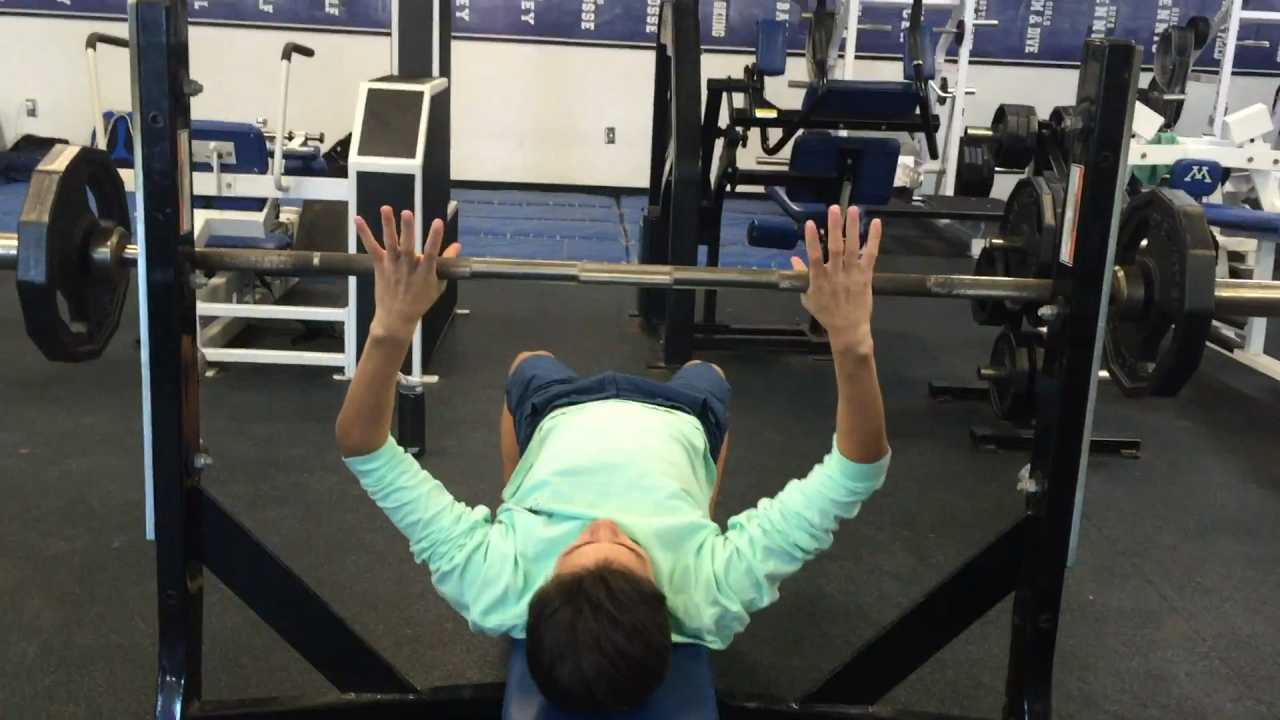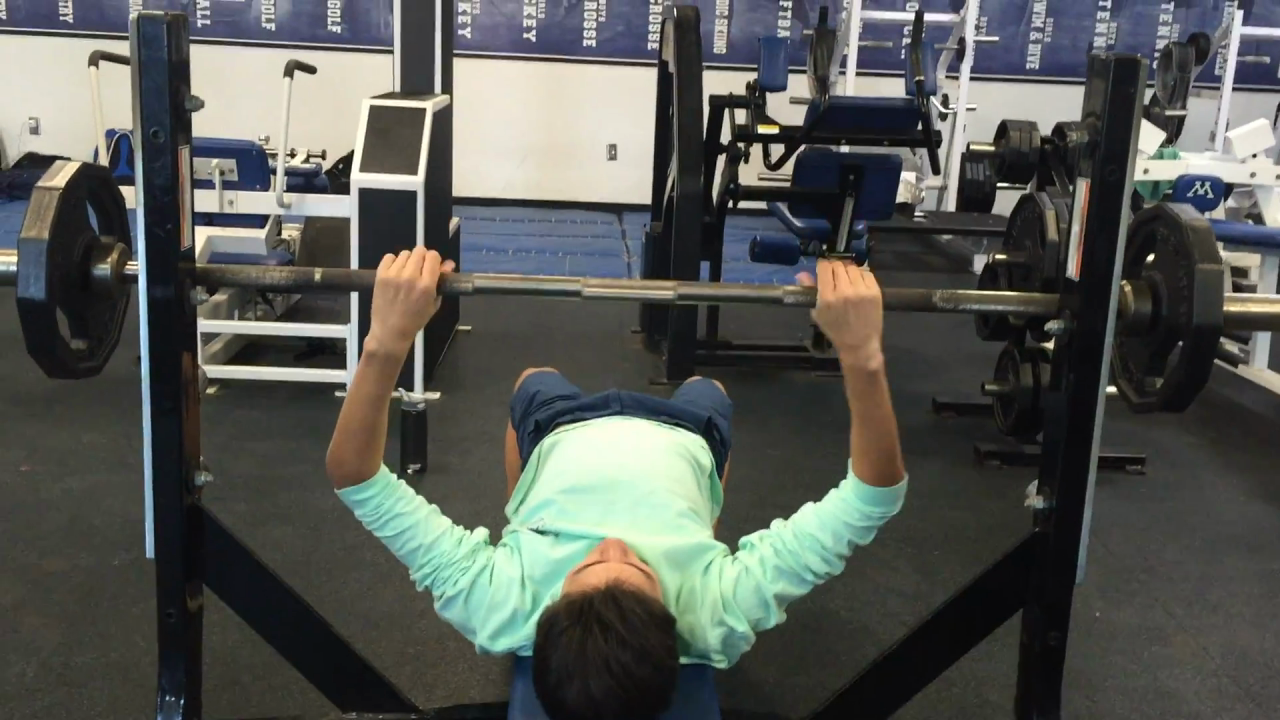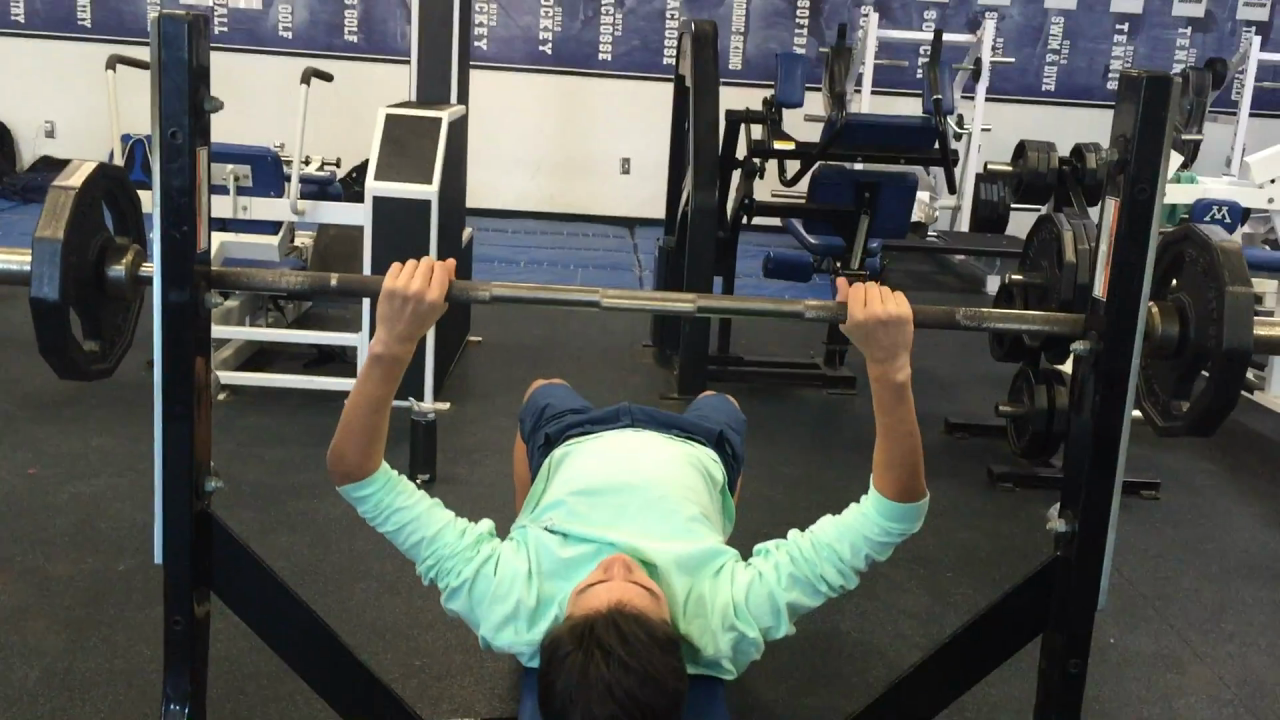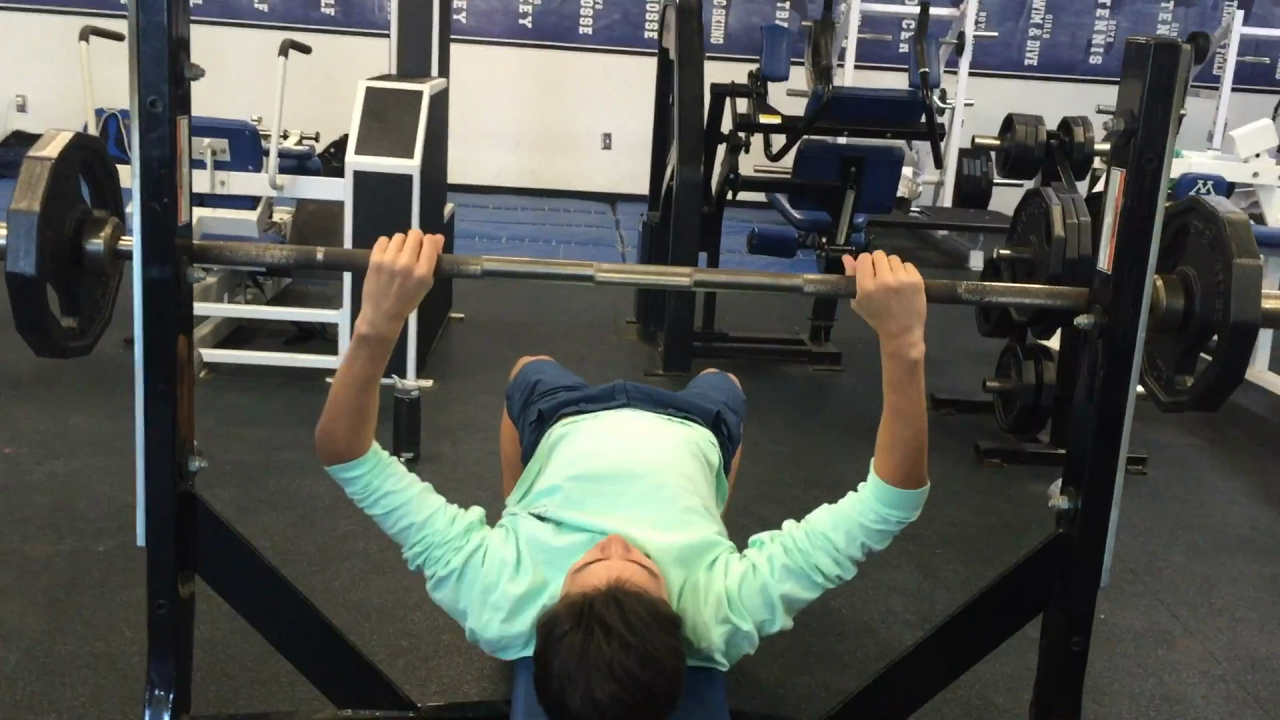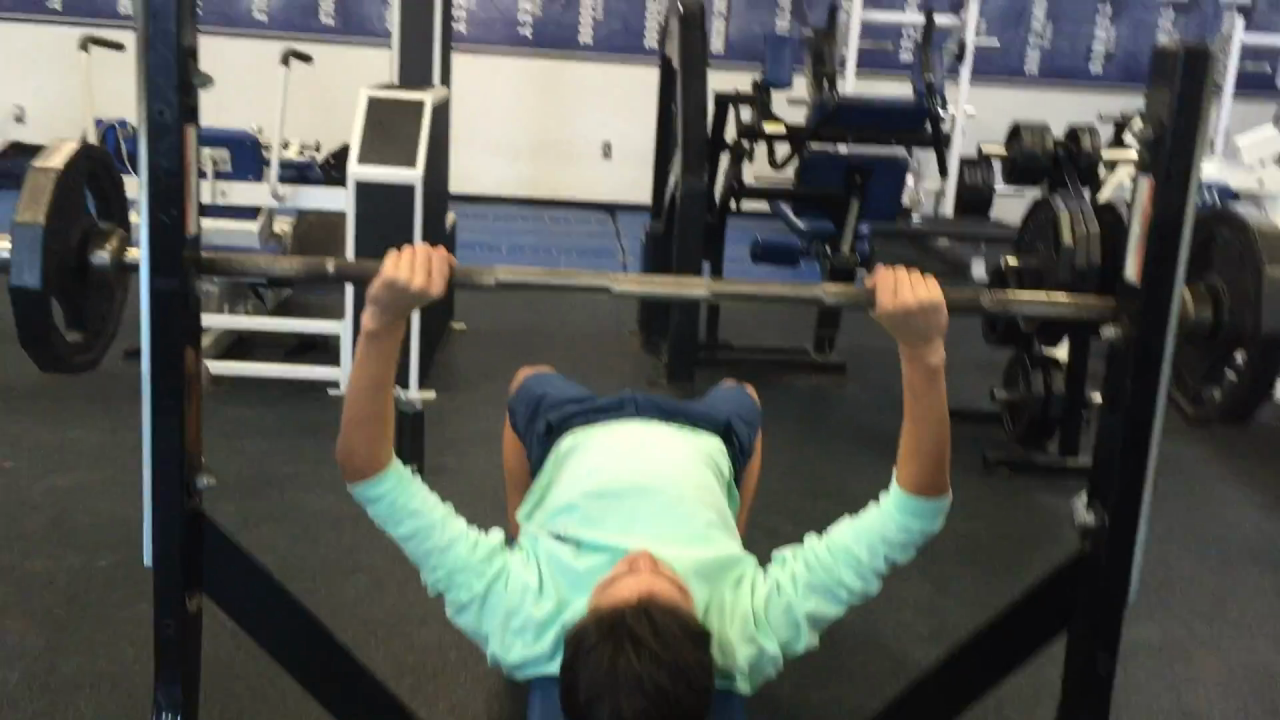
dt=0.4s
person 1, frame 1
left shoulder: (497, 588)
right shoulder: (711, 593)
left elbow: (365, 449)
right elbow: (855, 471)
left wrist: (391, 327)
right wrist: (851, 339)
left knee: (531, 366)
right knee: (704, 375)
person 1, frame 2
left shoulder: (504, 607)
right shoulder: (718, 613)
left elbow: (354, 481)
right elbow: (875, 497)
left wrist: (386, 340)
right wrist: (862, 352)
left knee: (536, 381)
right knee: (706, 392)
person 1, frame 3
left shoulder: (512, 606)
right shoulder: (726, 617)
left elbow: (354, 474)
right elbow: (895, 514)
left wrist: (390, 344)
right wrist: (890, 368)
left knee: (545, 393)
right knee: (717, 405)
person 1, frame 4
left shoulder: (501, 599)
right shoulder: (723, 610)
left elbow: (346, 455)
right elbow: (892, 500)
left wrist: (377, 323)
right wrist: (901, 342)
left knee: (533, 369)
right knee: (719, 384)
person 1, frame 5
left shoulder: (520, 623)
right shoulder: (750, 632)
left elbow: (372, 480)
right elbow: (915, 512)
left wrist: (382, 322)
right wrist: (922, 351)
left knee: (534, 384)
right knee: (736, 398)
